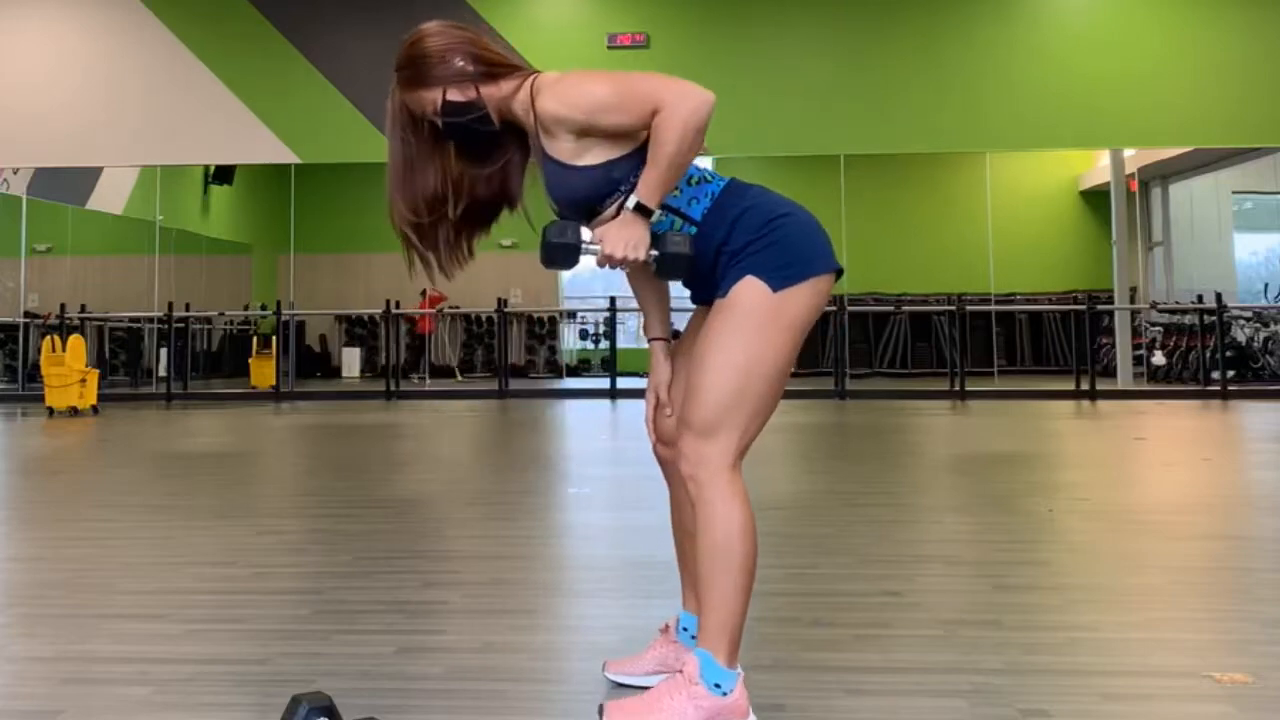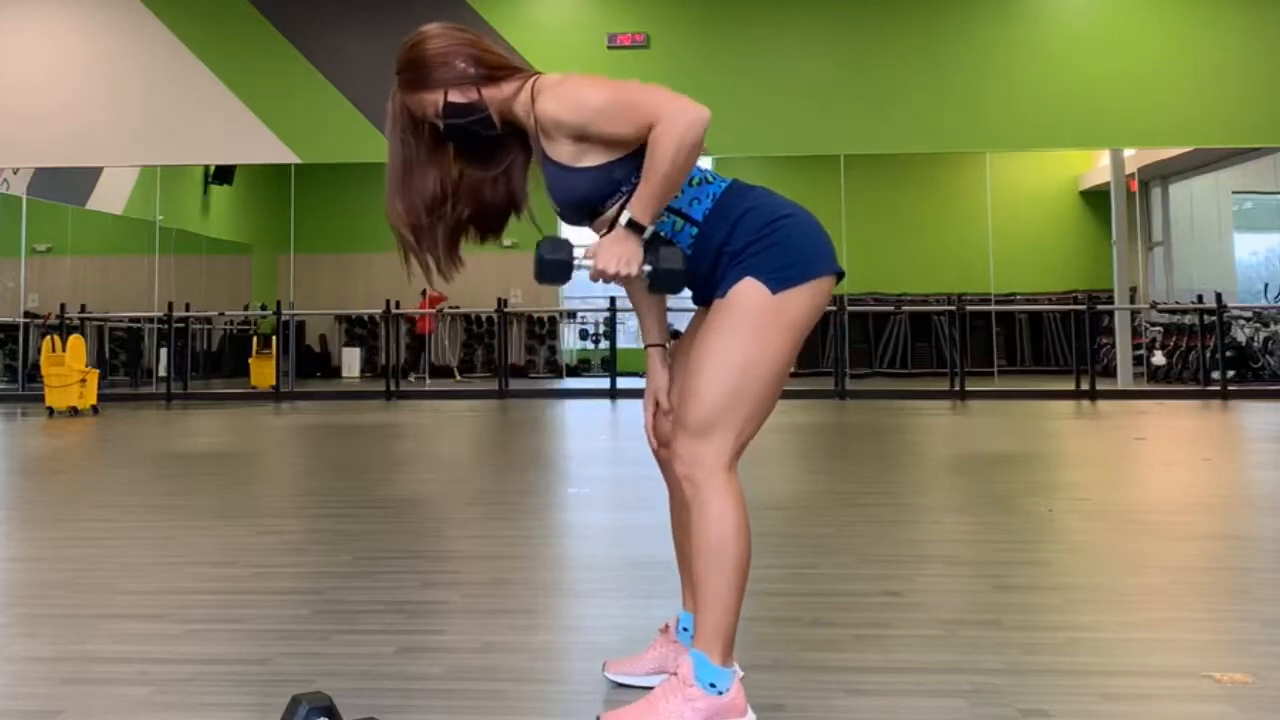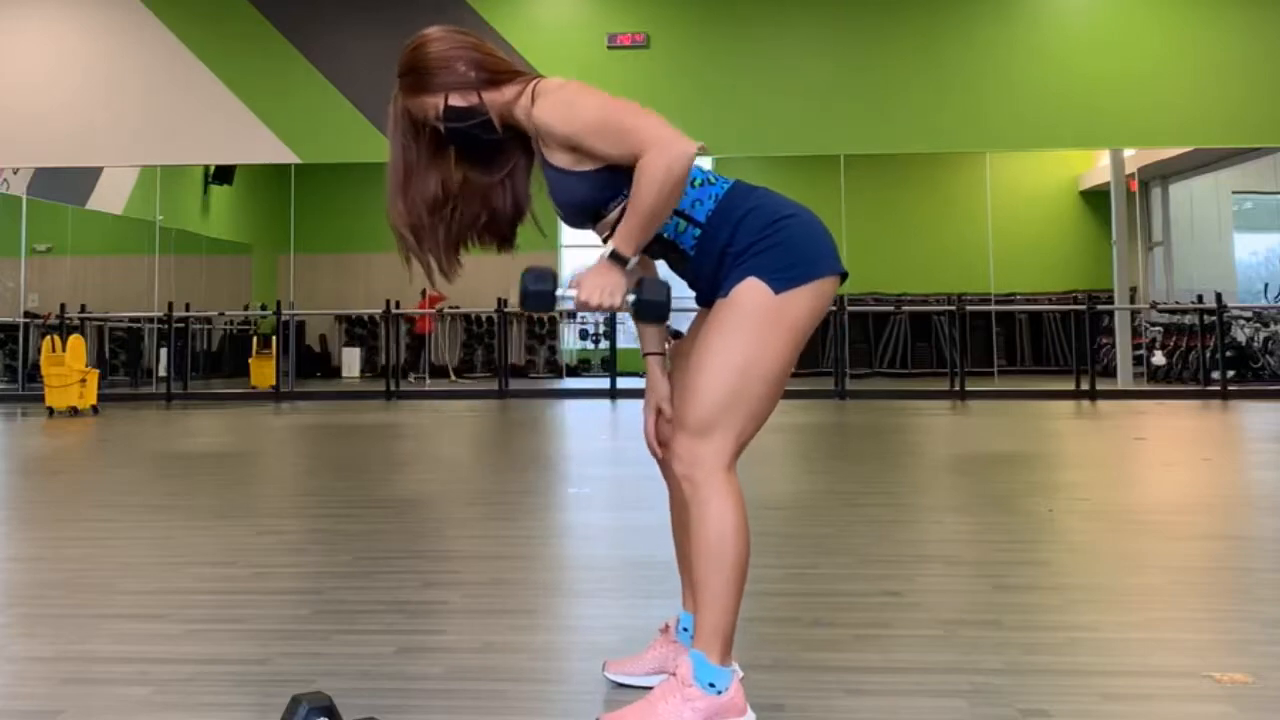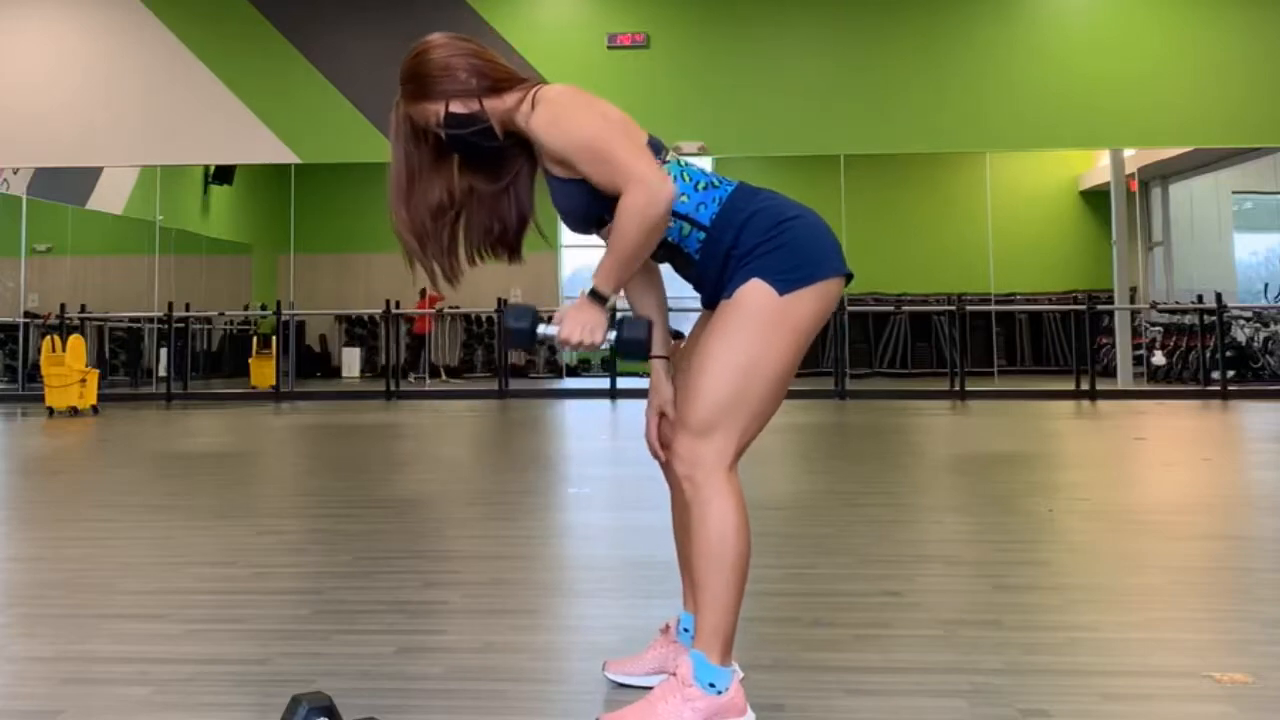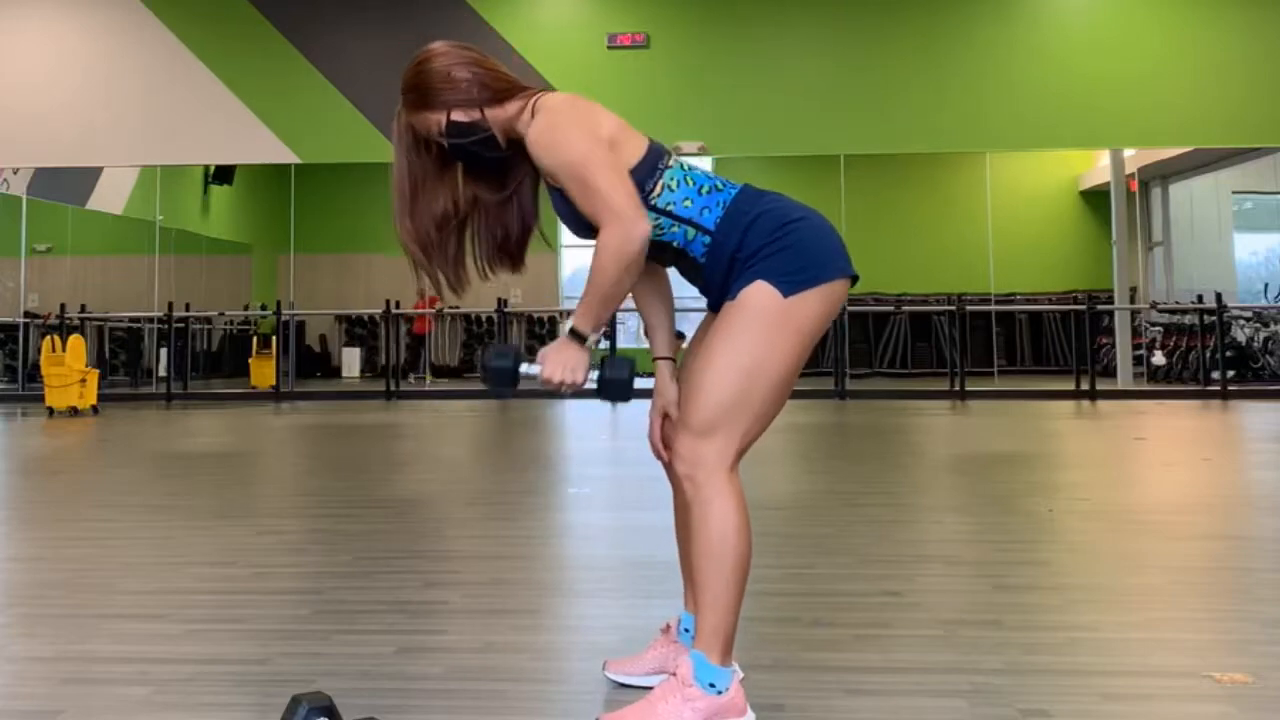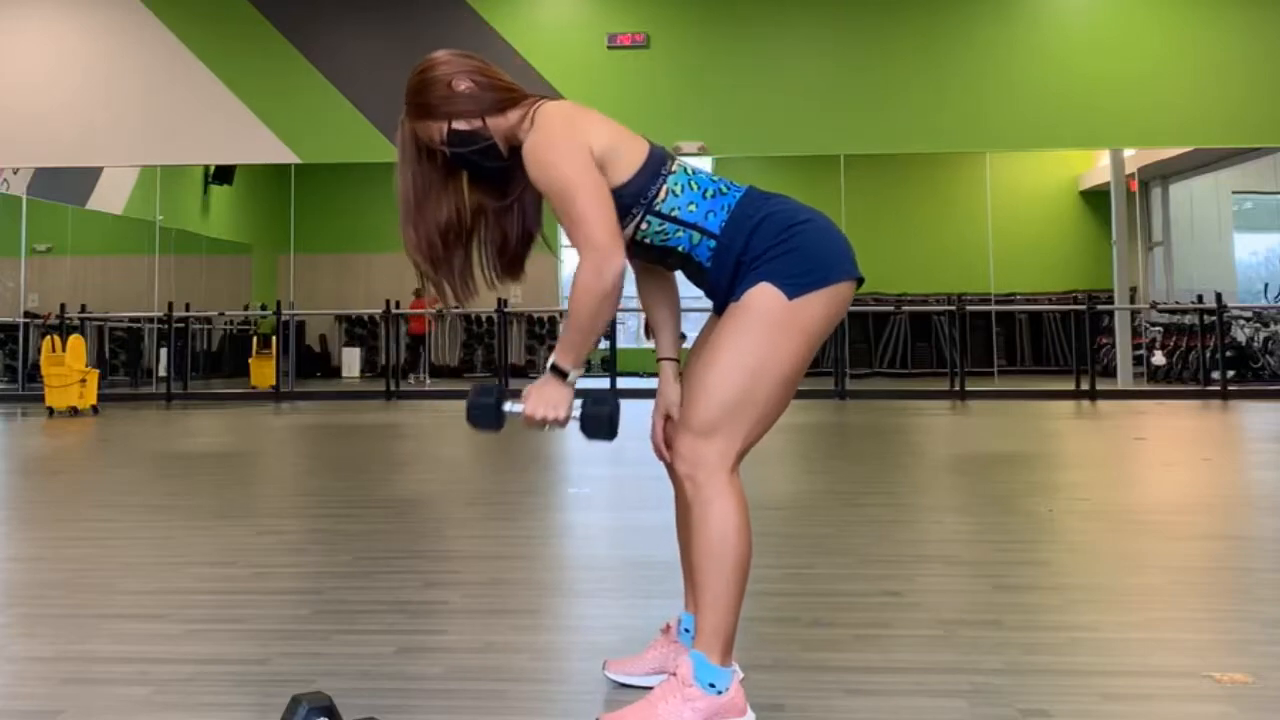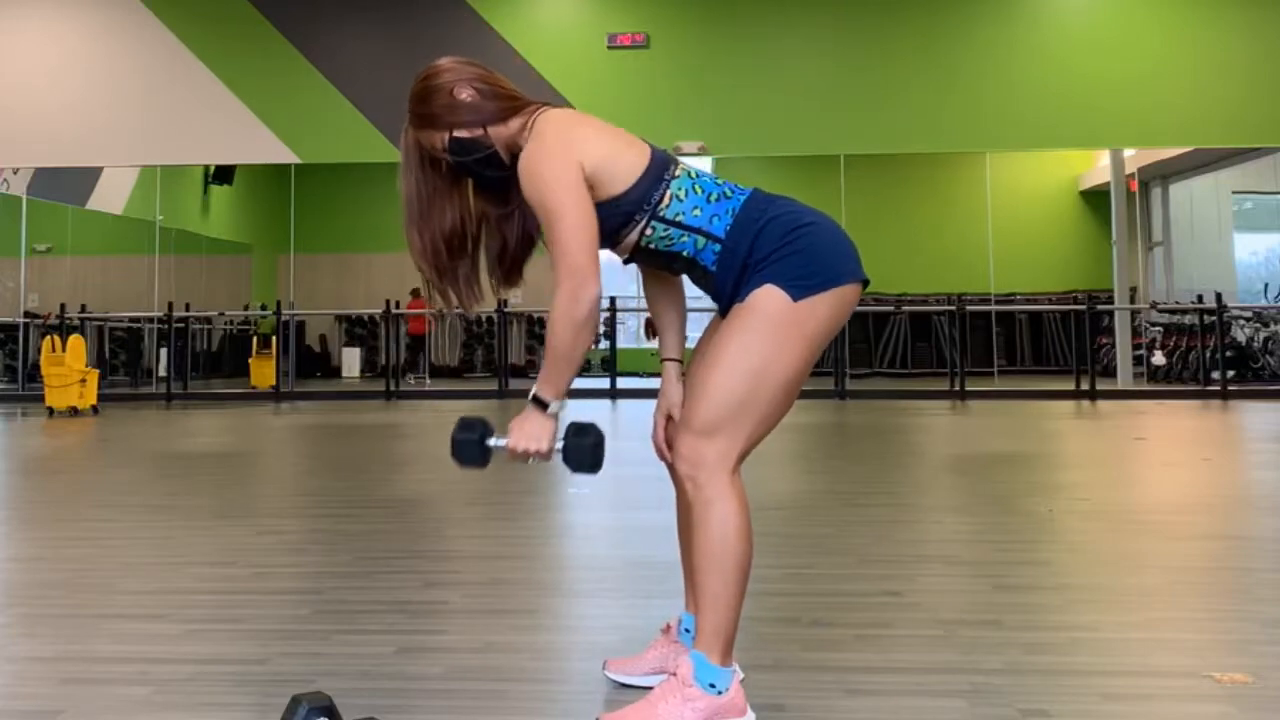
dt=0.1s
person 1, frame 1
left shoulder: (555, 98)
right shoulder: (532, 135)
left elbow: (690, 101)
right elbow: (634, 244)
left wrist: (638, 212)
right wrist: (661, 351)
left hip: (771, 251)
right hip: (744, 263)
left knee: (706, 457)
right knee: (675, 449)
right ankle: (693, 636)
person 1, frame 2
left shoulder: (556, 100)
right shoulder: (533, 137)
left elbow: (685, 118)
right elbow: (634, 249)
left wrist: (631, 228)
right wrist: (657, 355)
left hip: (772, 251)
right hip: (744, 265)
left knee: (701, 456)
right knee: (674, 449)
right ankle: (692, 636)
person 1, frame 3
left shoulder: (550, 105)
right shoulder: (532, 139)
left elbow: (672, 154)
right elbow: (638, 239)
left wrist: (612, 265)
right wrist: (657, 363)
left hip: (777, 254)
right hip: (755, 263)
left knee: (699, 455)
right knee: (677, 450)
right ankle: (693, 636)
person 1, frame 4
left shoulder: (549, 114)
right shoulder: (534, 145)
left elbow: (653, 195)
right elbow: (639, 248)
left wrist: (595, 300)
right wrist: (660, 365)
left hip: (782, 255)
right hip: (759, 265)
left knee: (700, 456)
right knee: (681, 451)
right ankle: (693, 637)
person 1, frame 5
left shoulder: (549, 124)
right shoulder: (535, 146)
left elbow: (629, 237)
right elbow: (645, 247)
left wrist: (576, 339)
right wrist: (665, 370)
left hip: (788, 257)
right hip: (771, 264)
left knee: (702, 454)
right knee: (684, 450)
right ankle: (692, 636)
person 1, frame 6
left shoulder: (548, 137)
right shoulder: (543, 149)
left elbow: (605, 264)
right elbow: (651, 251)
left wrist: (559, 373)
right wrist: (669, 370)
left hip: (792, 259)
right hip: (776, 266)
left knee: (702, 455)
right knee: (688, 451)
right ankle: (693, 637)
person 1, frame 7
left shoulder: (544, 150)
right shoulder: (559, 142)
left elbow: (580, 296)
right elbow: (658, 250)
left wrist: (542, 407)
right wrist: (673, 373)
left hip: (798, 262)
right hip: (783, 267)
left knee: (704, 455)
right knee: (688, 448)
right ankle: (693, 637)
